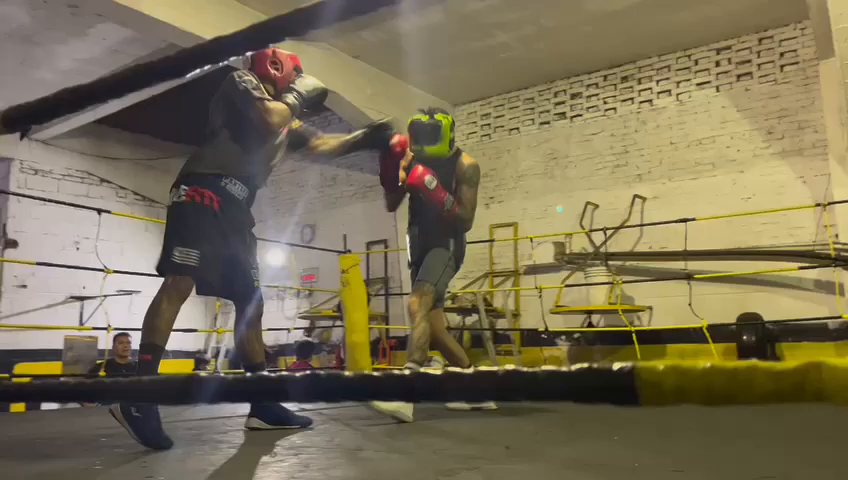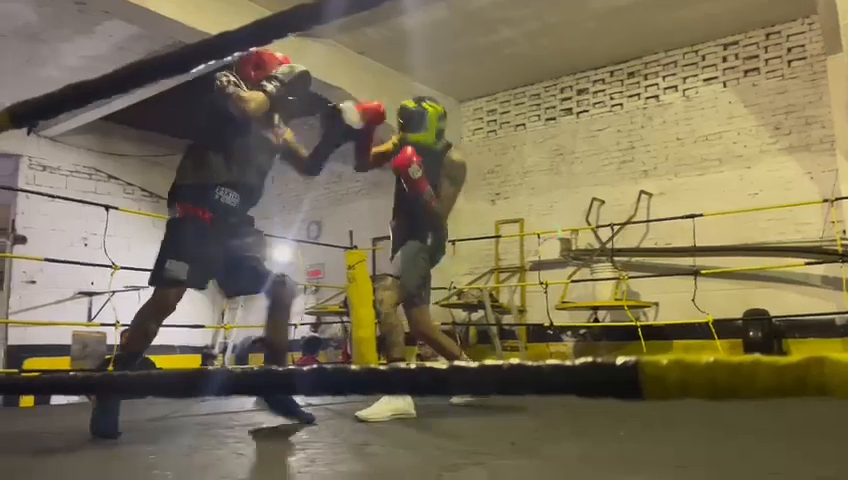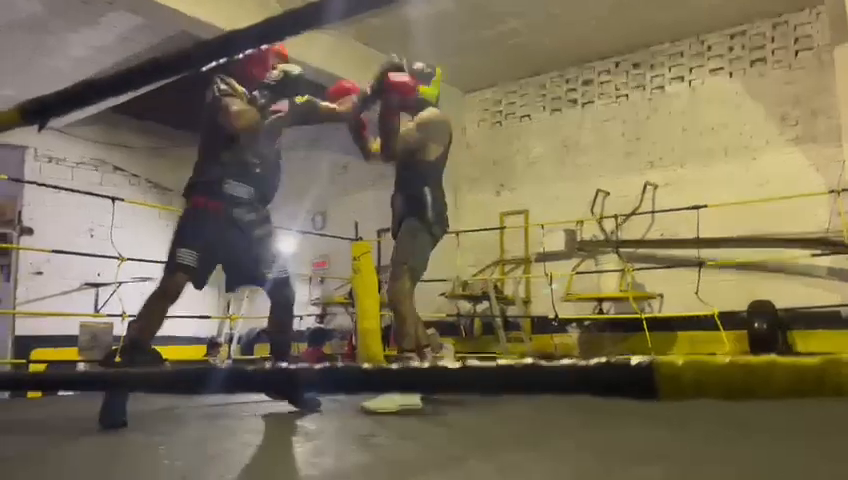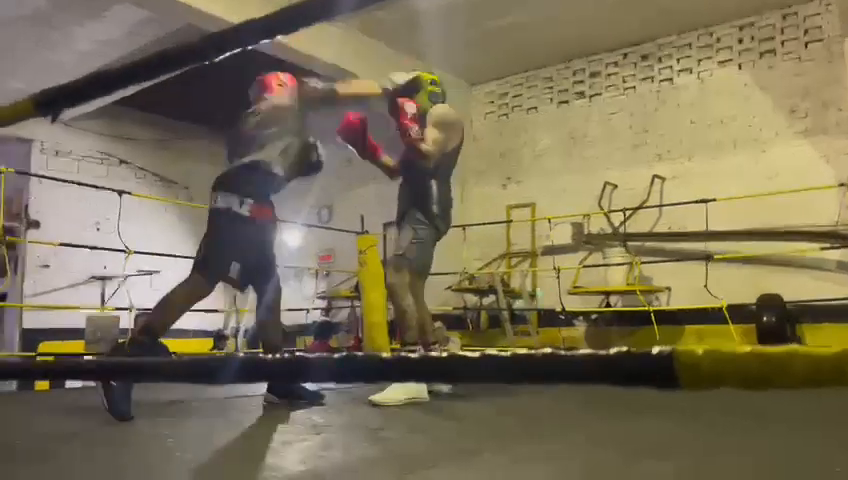
dt=0.2s
person 1, frame 1
left shoulder: (283, 126)
right shoulder: (240, 80)
left elbow: (321, 144)
right elbow: (272, 115)
left wrist: (370, 135)
right wrist: (299, 94)
left hip: (234, 212)
right hip: (202, 197)
left knee: (250, 305)
right knee: (180, 282)
left ankle: (263, 404)
person 1, frame 2
left shoulder: (276, 123)
right shoulder: (228, 84)
left elbow: (308, 165)
right elbow: (247, 105)
left wrist: (337, 129)
right wrist: (282, 85)
left hip: (235, 220)
right hip: (197, 209)
left knee: (282, 291)
right knee: (166, 296)
right ankle: (111, 394)
person 1, frame 3
left shoulder: (285, 103)
right shoulder: (225, 85)
left elbow: (338, 113)
right elbow: (236, 122)
right wrist: (269, 89)
left hip: (251, 213)
right hip: (210, 203)
left knee: (282, 290)
right knee: (174, 284)
left ankle: (283, 378)
person 1, frame 4
left shoulder: (256, 117)
right shoulder: (289, 96)
right elbow: (344, 90)
left wrist: (302, 161)
left hip: (251, 206)
right hip: (246, 200)
left knee: (270, 292)
right knee: (202, 282)
left ankle: (280, 380)
person 2, frame 1
left shoulder: (465, 166)
right shoulder: (412, 159)
left elbow: (465, 220)
right elbow: (391, 204)
left wrist: (434, 191)
right wrist: (389, 163)
left hip: (446, 247)
right hip: (421, 248)
left knee: (418, 305)
right knee: (435, 329)
person 2, frame 2
left shoulder: (451, 160)
right shoulder: (402, 143)
left elbow: (439, 213)
right elbow: (363, 162)
left wrist: (416, 178)
left hip: (424, 240)
right hip: (403, 241)
left knee: (385, 300)
right knee: (421, 323)
left ankle: (398, 396)
person 2, frame 3
left shoulder: (432, 119)
right shoulder: (409, 122)
left elbow: (393, 149)
right elbow: (373, 153)
left wrist: (386, 103)
right wrist: (364, 103)
left hip: (423, 215)
right hip: (412, 216)
left knee: (398, 291)
right knee: (401, 295)
right ankle: (429, 366)
person 2, frame 4
left shoulder: (443, 114)
right shoulder: (422, 124)
left elbow: (427, 158)
right elbow: (394, 169)
left wrist: (405, 119)
right wrist: (362, 143)
left hip: (425, 210)
right hip: (417, 212)
left knee: (398, 282)
right knee: (411, 289)
left ankle: (414, 379)
